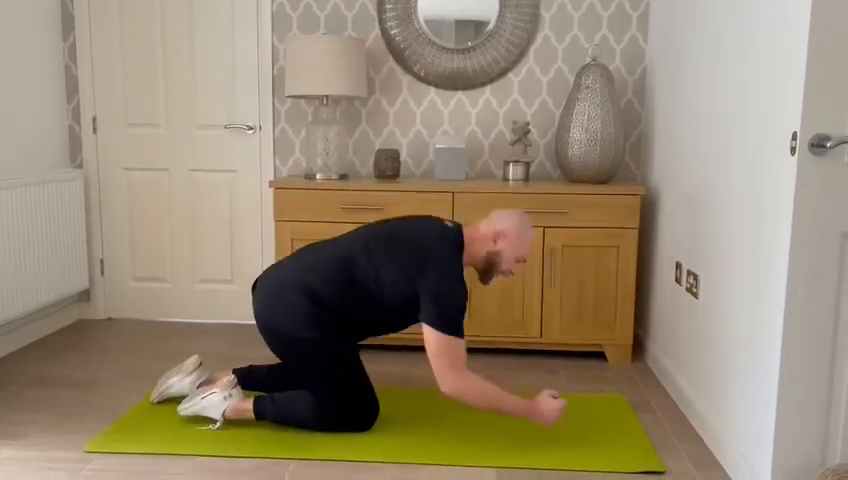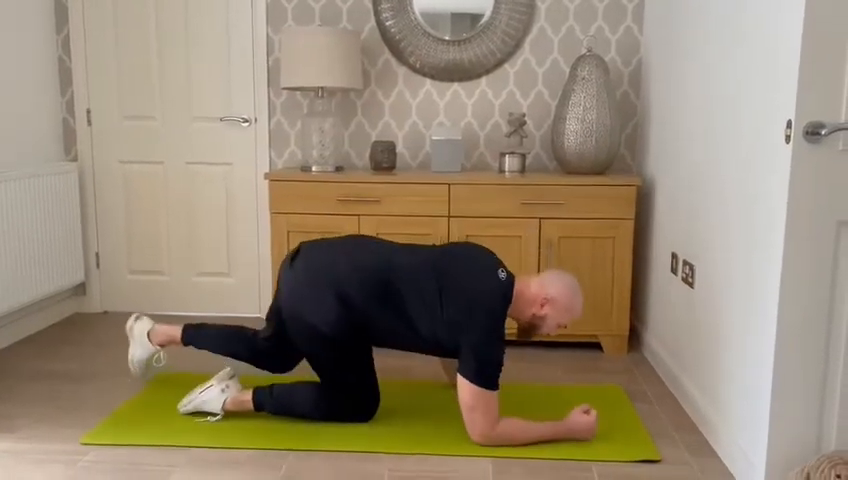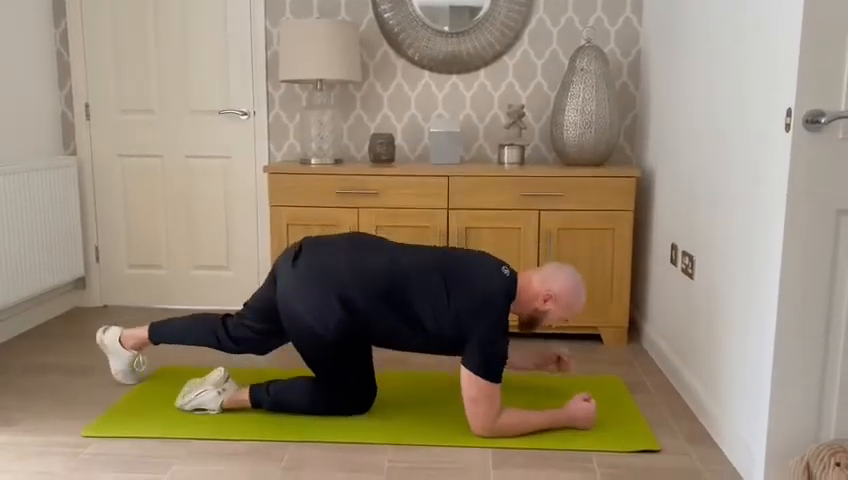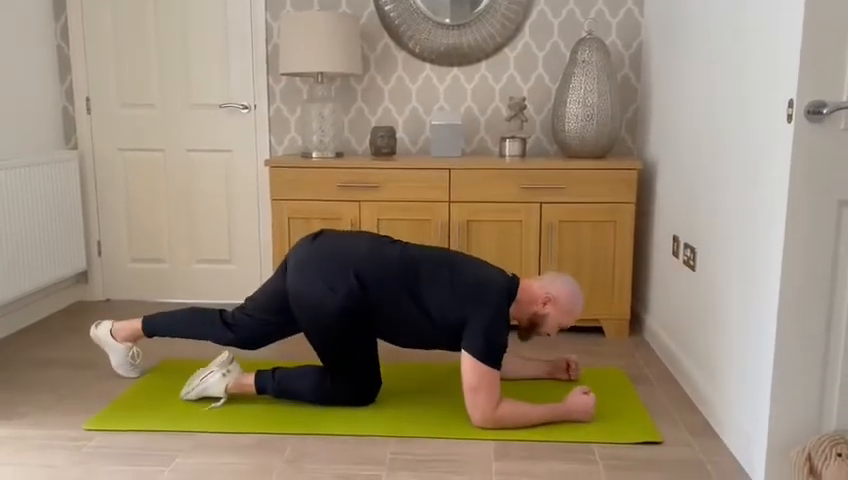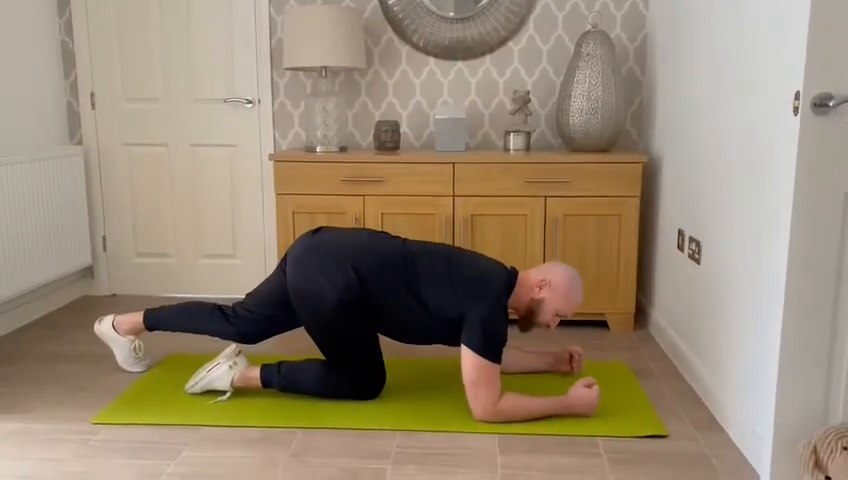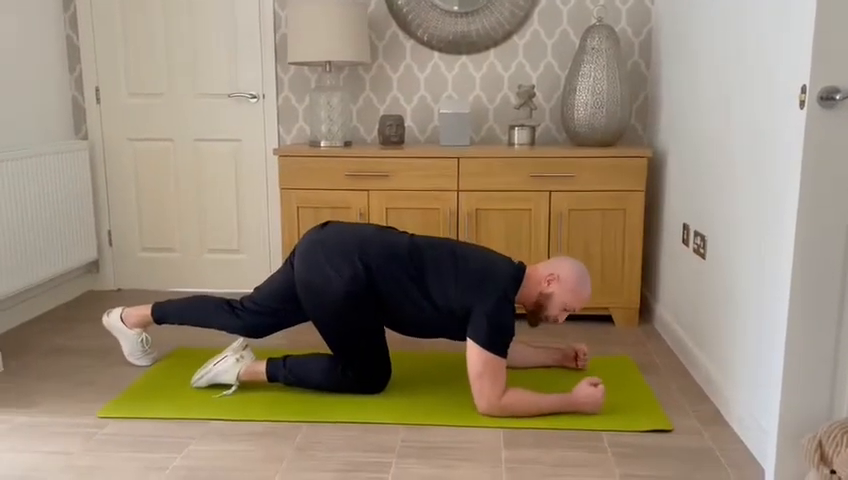
dt=0.5s
person 1, frame 1
left shoulder: (443, 235)
right shoulder: (444, 275)
left elbow: (445, 334)
right elbow: (452, 382)
left wrist: (472, 379)
right wrist: (532, 410)
left hip: (280, 290)
right hip: (293, 310)
left knee: (316, 376)
right knee: (355, 410)
left ankle: (208, 379)
right ankle: (231, 405)
person 1, frame 2
left shoulder: (488, 266)
right shoulder: (484, 324)
right elbow: (484, 431)
left wrist: (465, 375)
right wrist: (567, 429)
left hip: (312, 263)
right hip: (321, 299)
left knee: (276, 353)
right knee: (356, 403)
left ankle: (156, 334)
right ankle: (234, 398)
person 1, frame 3
left shoulder: (493, 274)
right shoulder: (491, 315)
left elbow: (482, 359)
right elbow: (485, 423)
left wrist: (540, 361)
right wrist: (565, 416)
left hip: (308, 260)
right hip: (320, 300)
left knee: (242, 334)
right knee: (353, 396)
left ankle: (125, 338)
right ankle: (232, 395)
person 1, frame 4
left shoulder: (494, 288)
right shoulder: (491, 308)
left elbow: (486, 362)
right elbow: (484, 412)
left wrist: (550, 368)
right wrist: (565, 410)
left hip: (319, 257)
right hip: (332, 282)
left knee: (240, 328)
right knee: (357, 388)
left ankle: (121, 332)
right ankle: (238, 382)
person 1, frame 5
left shoulder: (493, 281)
right shoulder: (489, 301)
left elbow: (488, 355)
right elbow: (485, 407)
left wrist: (552, 362)
right wrist: (567, 404)
left hip: (318, 256)
right hip: (330, 277)
left knee: (239, 323)
right knee: (363, 382)
left ankle: (123, 324)
right ankle: (243, 374)
person 1, frame 6
left shoulder: (502, 276)
right shoulder: (497, 296)
left elbow: (494, 351)
right elbow: (490, 400)
left wrist: (558, 357)
right wrist: (572, 401)
left hip: (327, 250)
right hip: (339, 270)
left knee: (247, 316)
right knee: (368, 376)
left ankle: (132, 317)
right ankle: (250, 369)
